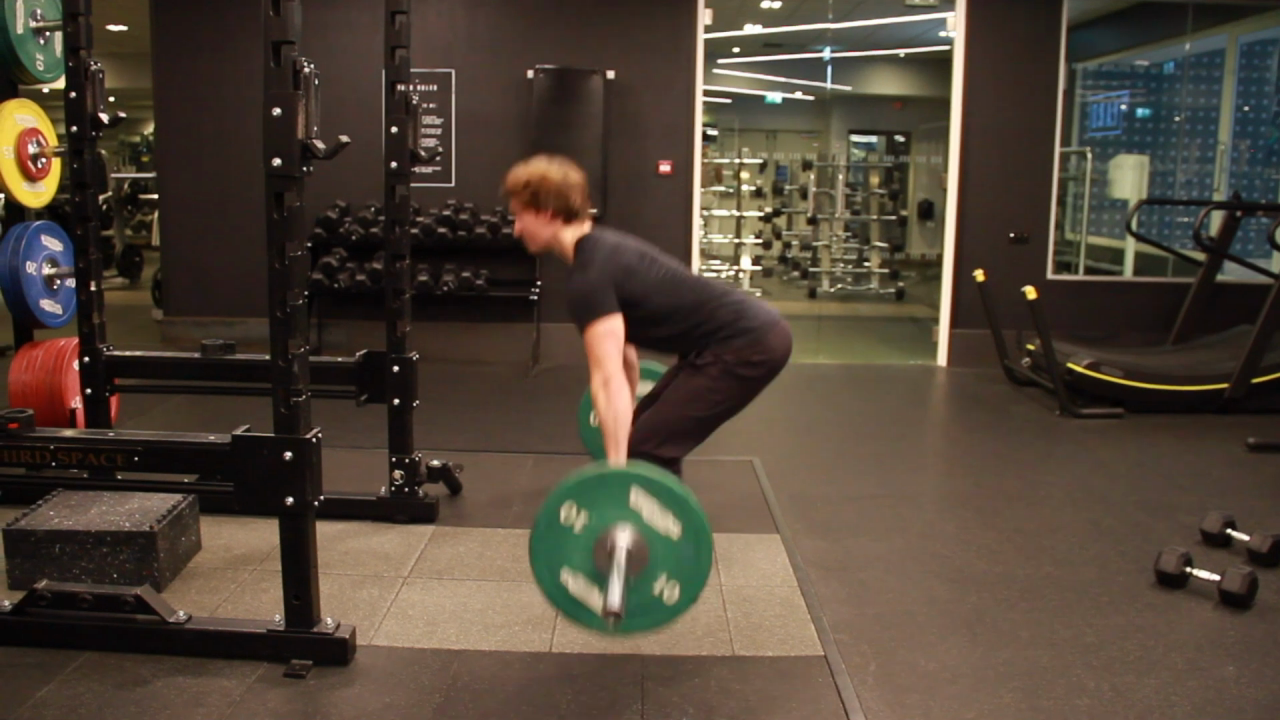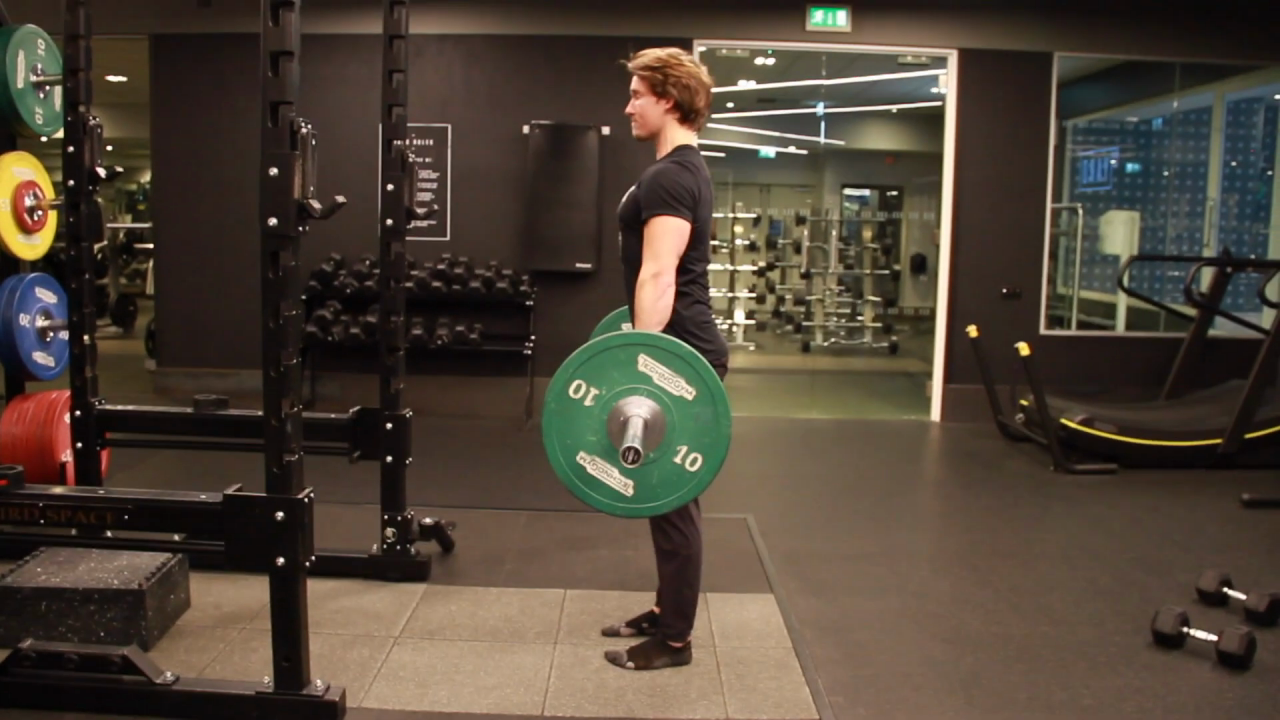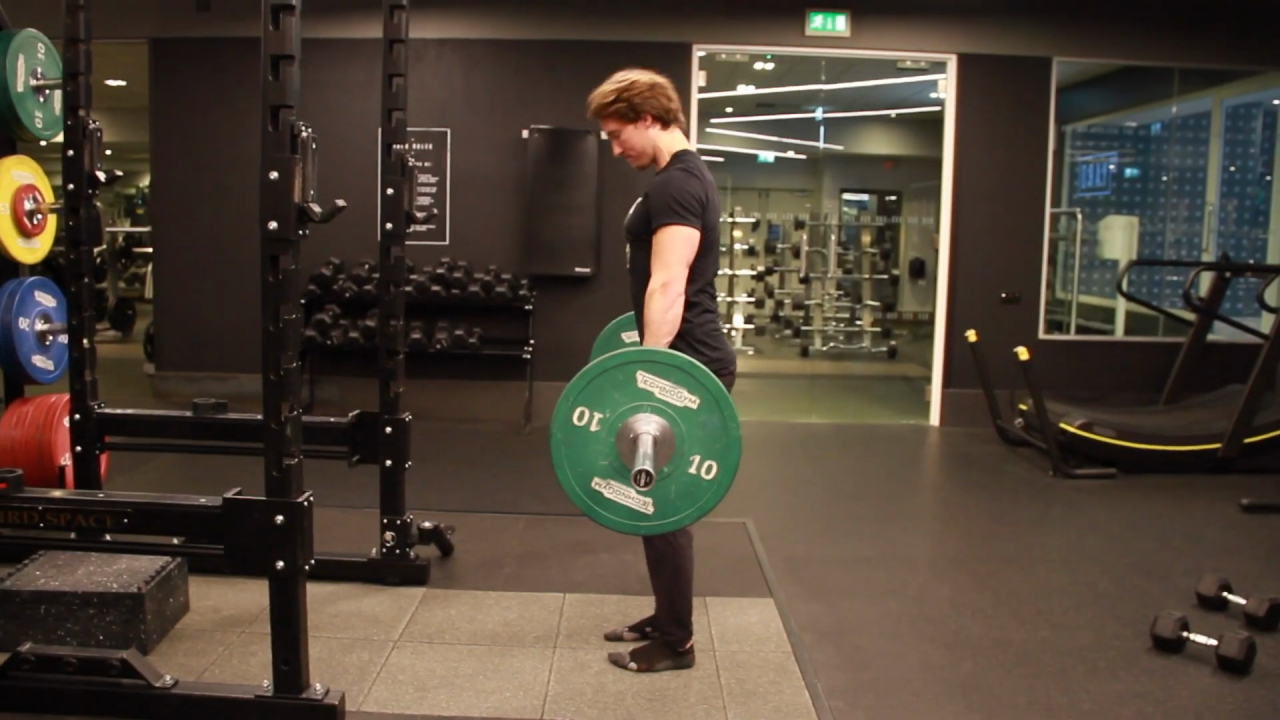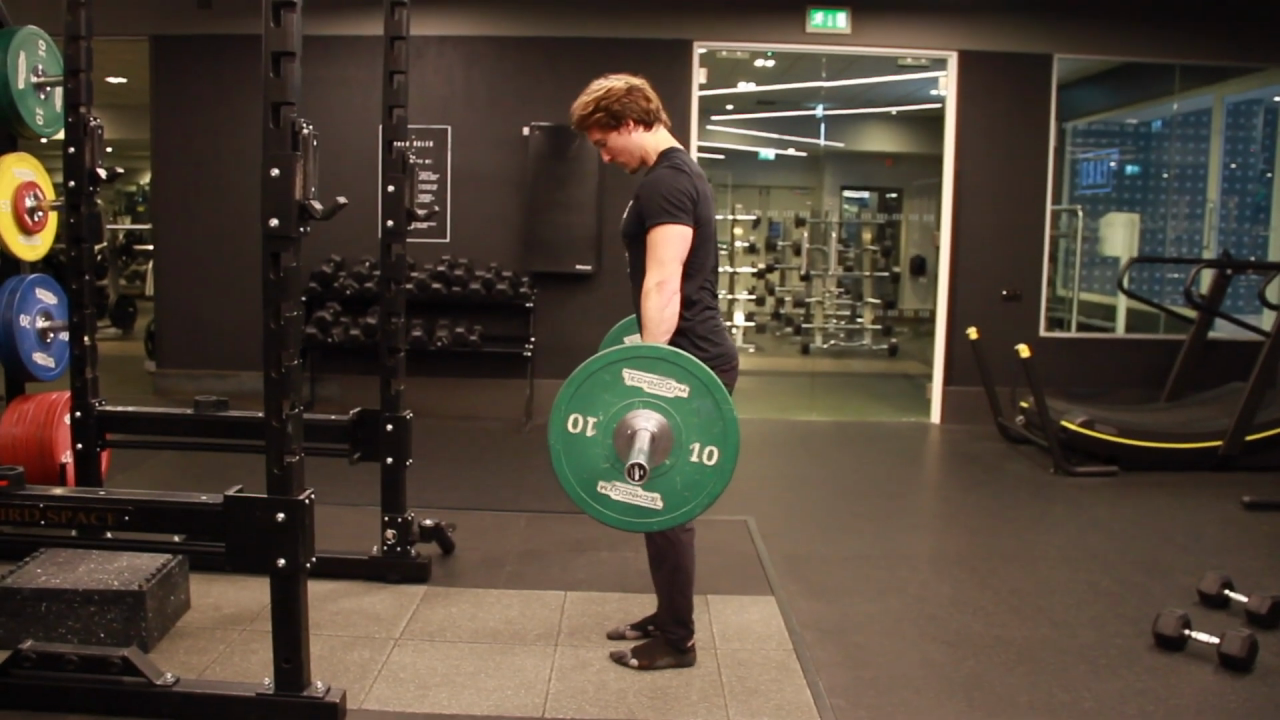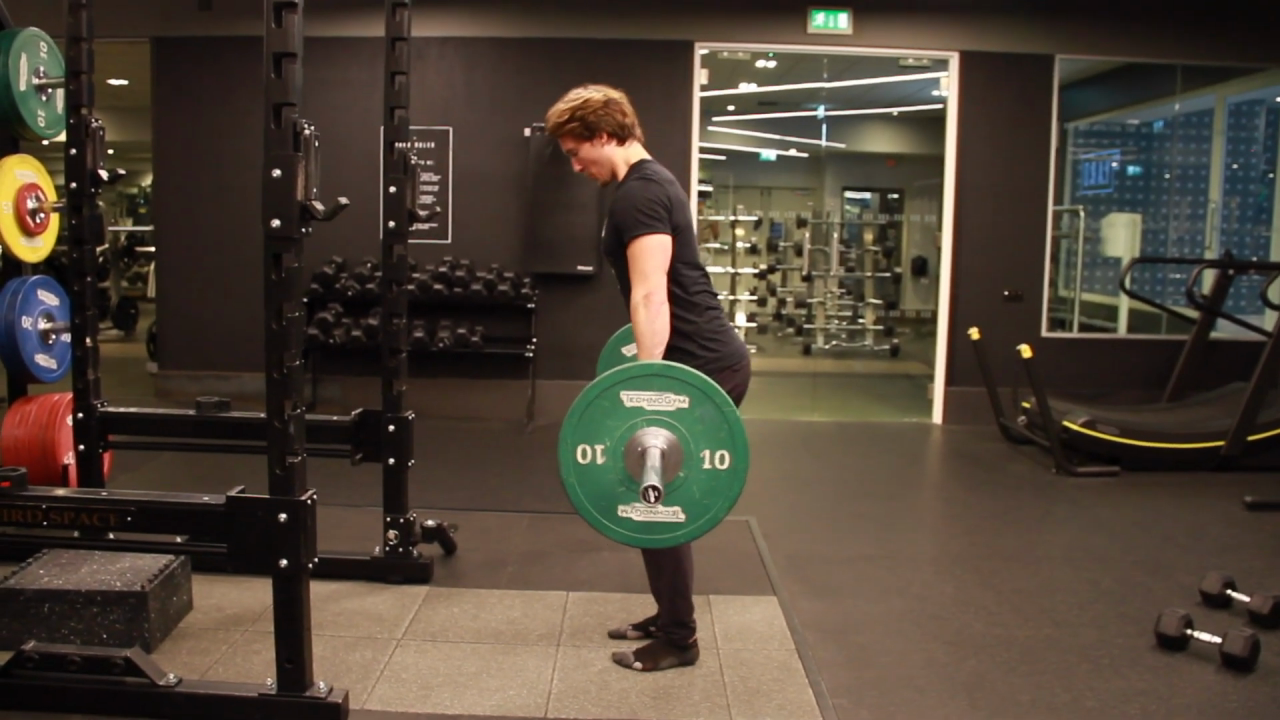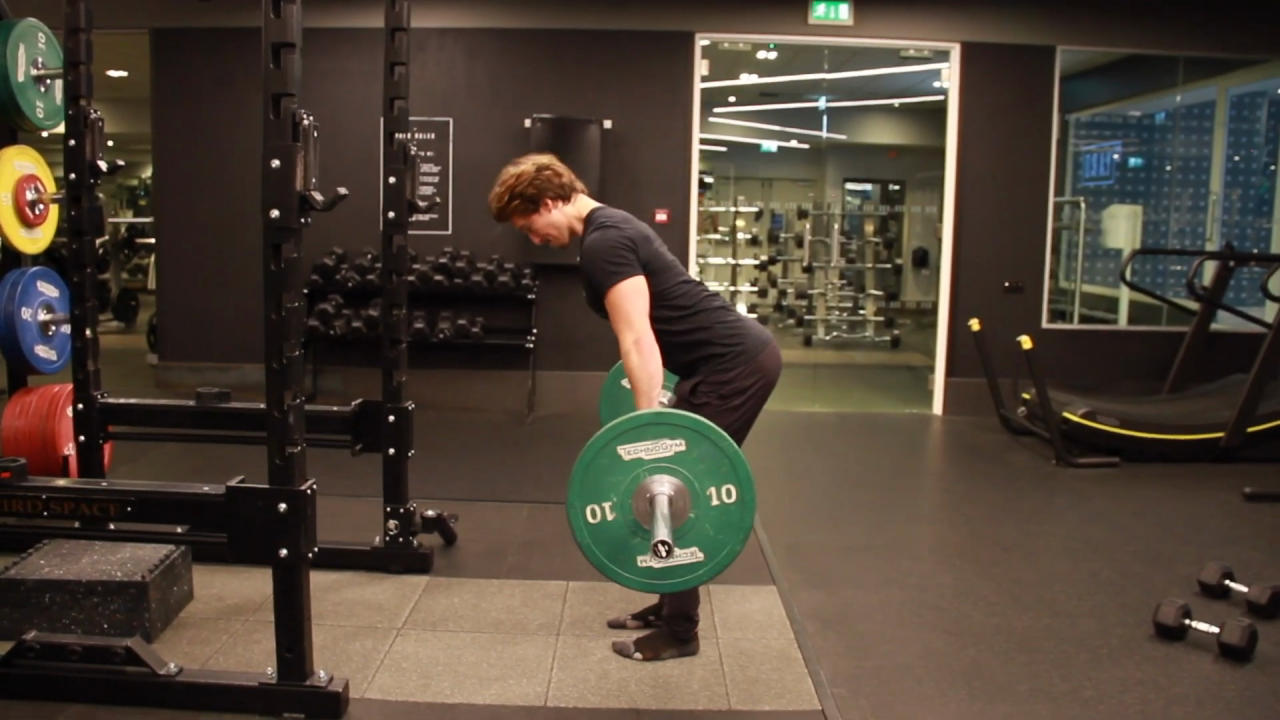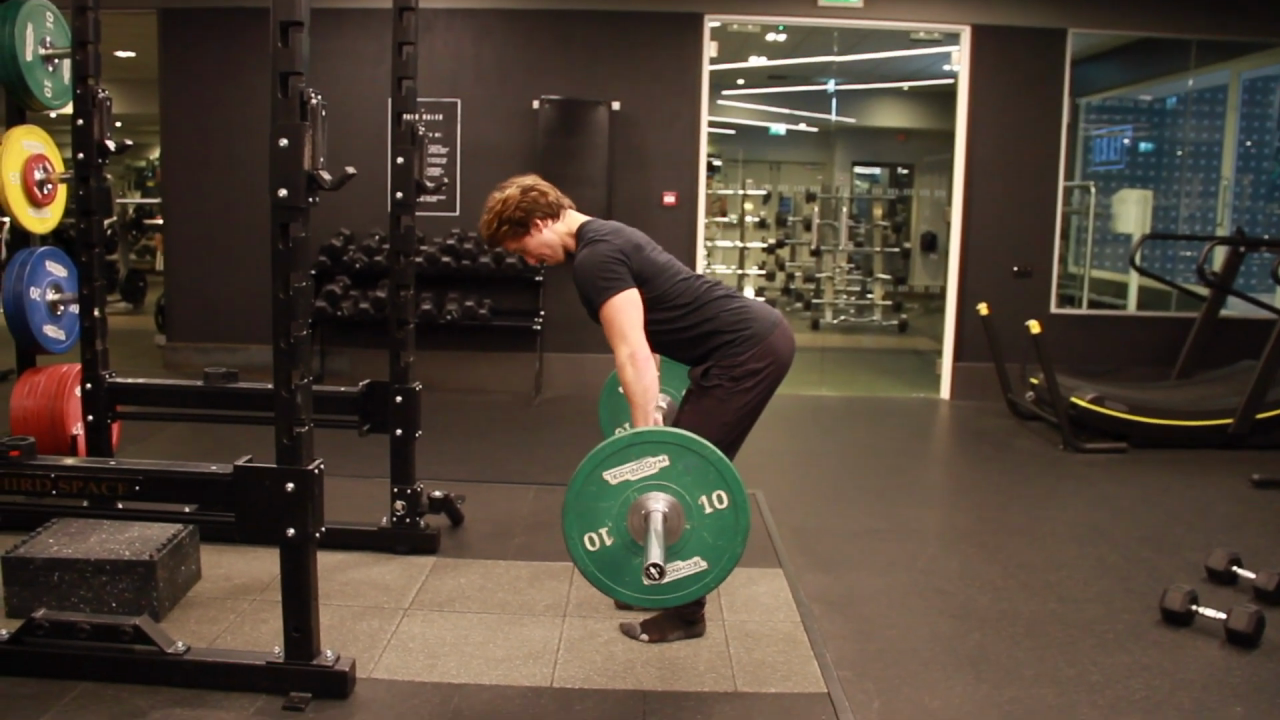
dt=0.7s
person 1, frame 1
left shoulder: (589, 278)
right shoulder: (604, 247)
left elbow: (607, 381)
right elbow: (624, 344)
left wrist: (616, 470)
right wrist: (630, 393)
left hip: (748, 346)
right hip: (755, 333)
left knee: (651, 444)
right knee: (647, 427)
person 1, frame 2
left shoulder: (669, 176)
right shoulder: (682, 171)
left elbow: (658, 277)
right hip: (682, 353)
left ankle: (674, 640)
right ankle: (667, 613)
person 1, frame 3
left shoulder: (676, 184)
right shoulder: (682, 178)
left elbow: (668, 286)
left hip: (687, 366)
right hip: (687, 360)
left ankle: (675, 641)
right ankle: (667, 618)
person 1, frame 4
left shoulder: (665, 181)
right shoulder: (678, 174)
left elbow: (664, 285)
left hip: (689, 366)
right hip: (696, 359)
left ankle: (674, 640)
right ankle: (668, 617)
person 1, frame 5
left shoulder: (638, 193)
right shoulder: (651, 182)
left elbow: (650, 297)
left hip: (702, 368)
right hip: (707, 361)
left ankle: (677, 639)
right ankle: (669, 617)
person 1, frame 6
left shoulder: (601, 245)
right shoulder: (611, 228)
left elbow: (638, 340)
right elbow: (643, 333)
right wrist: (653, 417)
left hip: (735, 365)
right hip: (742, 354)
left ankle: (678, 631)
right ankle: (669, 603)
person 1, frame 7
left shoulder: (594, 259)
right shoulder: (605, 237)
left elbow: (632, 353)
right elbow: (644, 337)
right wrist: (652, 411)
left hip: (748, 350)
right hip: (757, 336)
left ankle: (685, 613)
